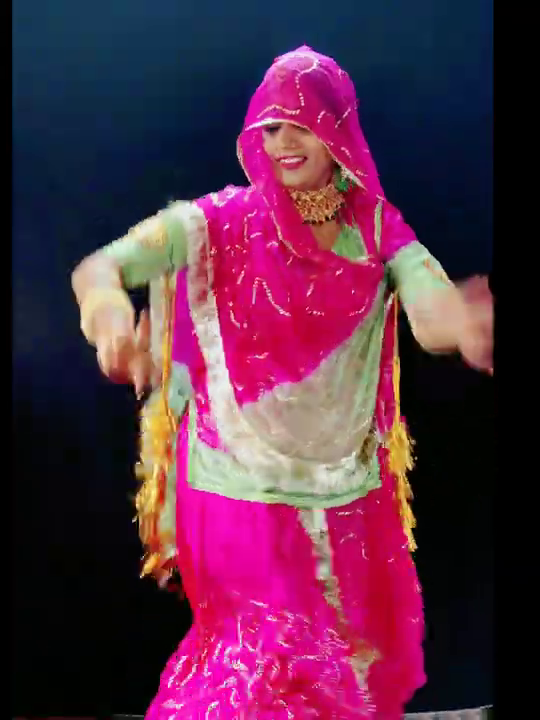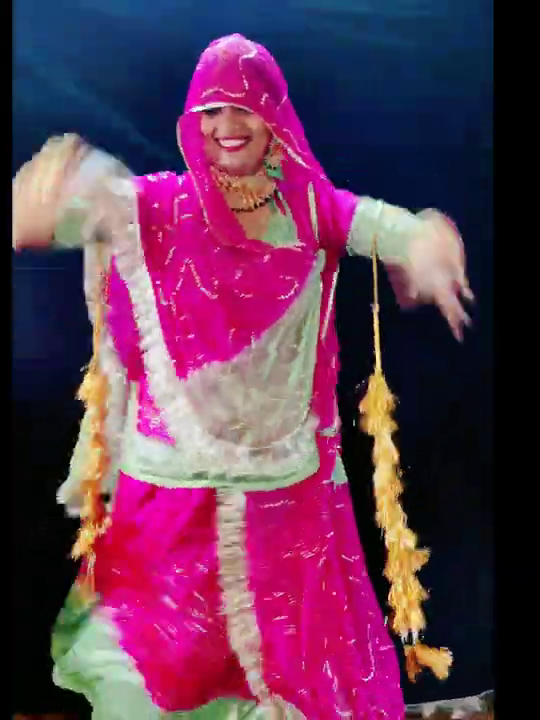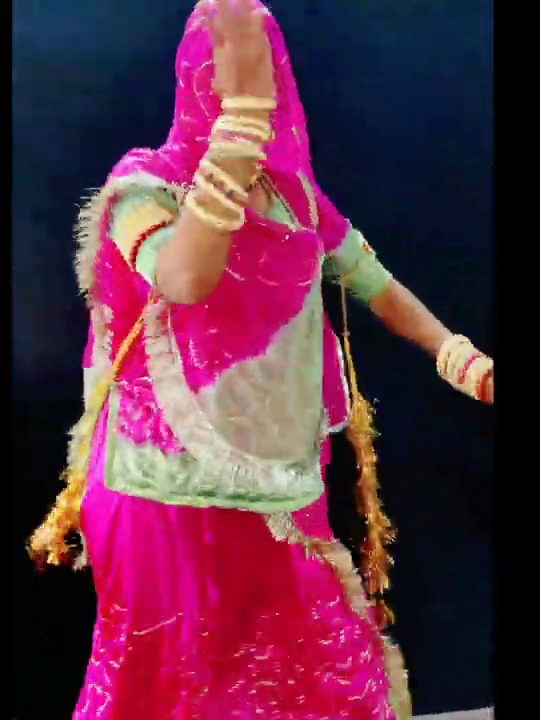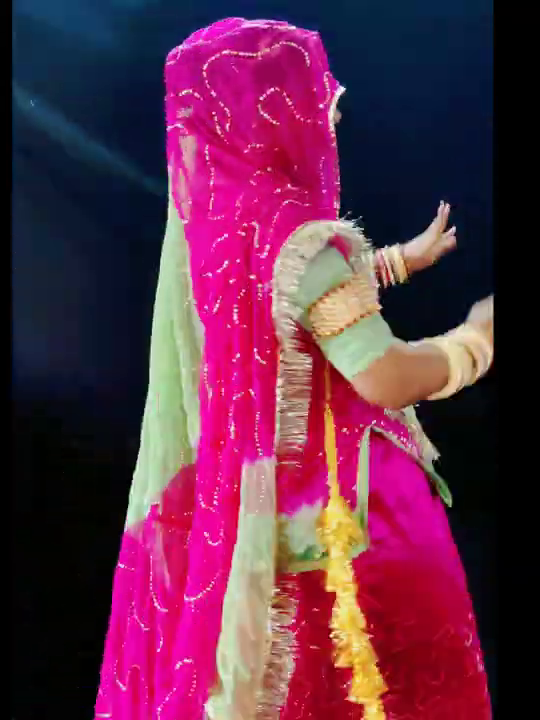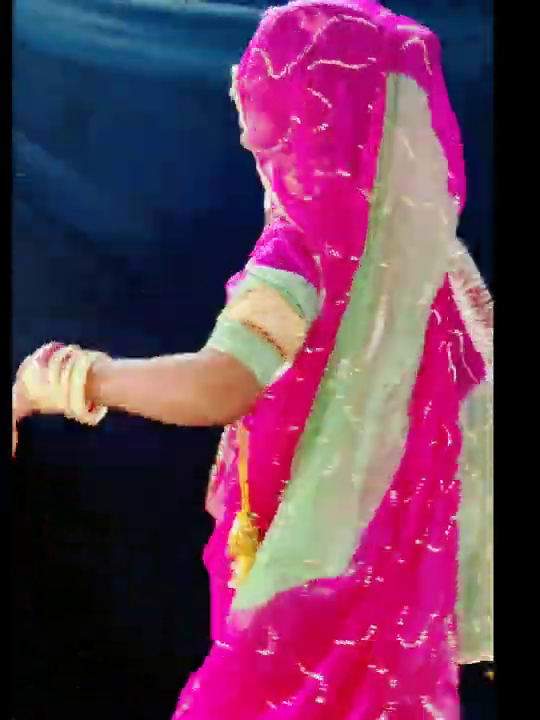
dt=1s
person 1, frame 1
left shoulder: (377, 222)
right shoulder: (217, 220)
left elbow: (442, 308)
right elbow: (96, 269)
left wrist: (450, 318)
right wrist: (111, 317)
left hip: (342, 485)
right hip: (239, 486)
left knee: (349, 653)
right knee: (263, 655)
person 1, frame 2
left shoulder: (313, 205)
right shoulder: (149, 204)
left elbow: (419, 237)
right elbow: (23, 224)
left wrist: (432, 244)
right wrist: (49, 192)
left hip: (288, 471)
right hip: (178, 471)
left knee: (307, 638)
right knee: (178, 646)
person 1, frame 3
left shoulder: (298, 192)
right shoulder: (146, 180)
left elbow: (378, 287)
right elbow: (187, 281)
left wrist: (465, 361)
right wrist: (240, 114)
left hip: (275, 475)
right hip: (167, 482)
left knee: (321, 654)
person 1, frame 4
left shoulder: (214, 214)
right shoulder: (296, 233)
right elbow: (387, 381)
left wrist: (396, 263)
right wrist: (481, 333)
left hip: (238, 505)
right hip: (340, 511)
person 1, frame 5
left shoulder: (322, 231)
right shoulder: (400, 203)
left elbow: (220, 397)
left wrist: (49, 378)
left hip: (332, 544)
right hip: (385, 517)
